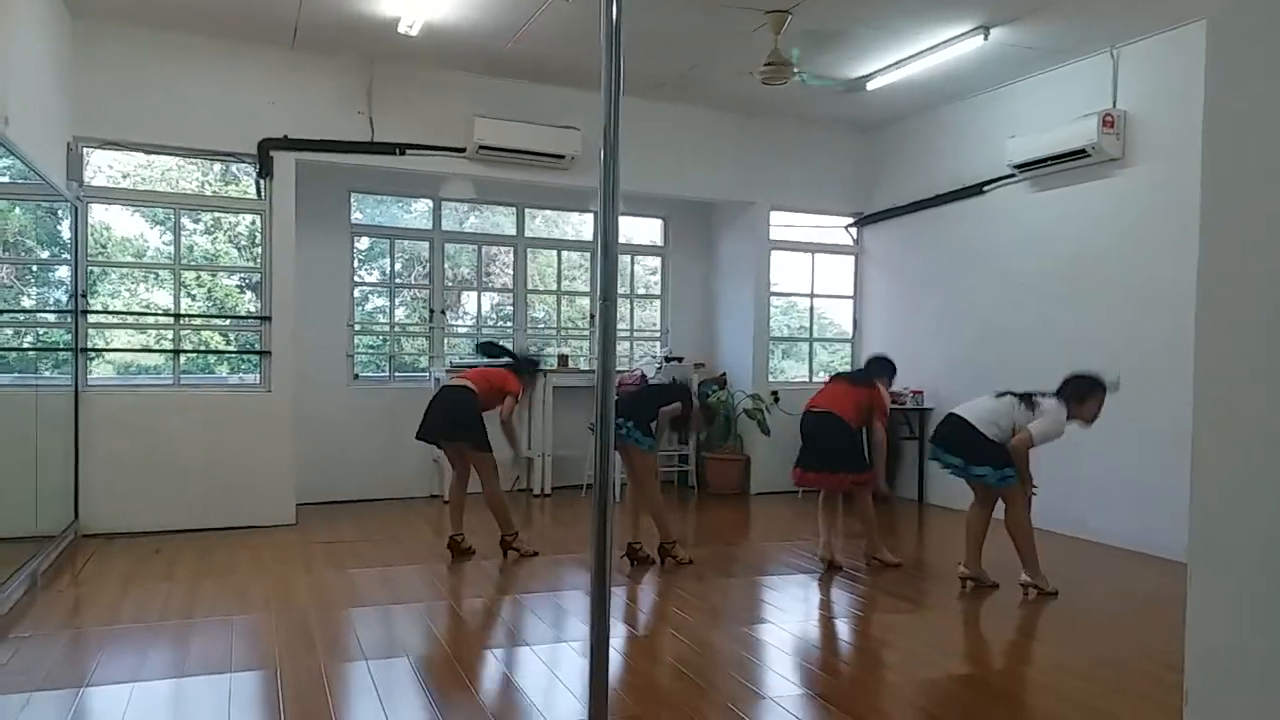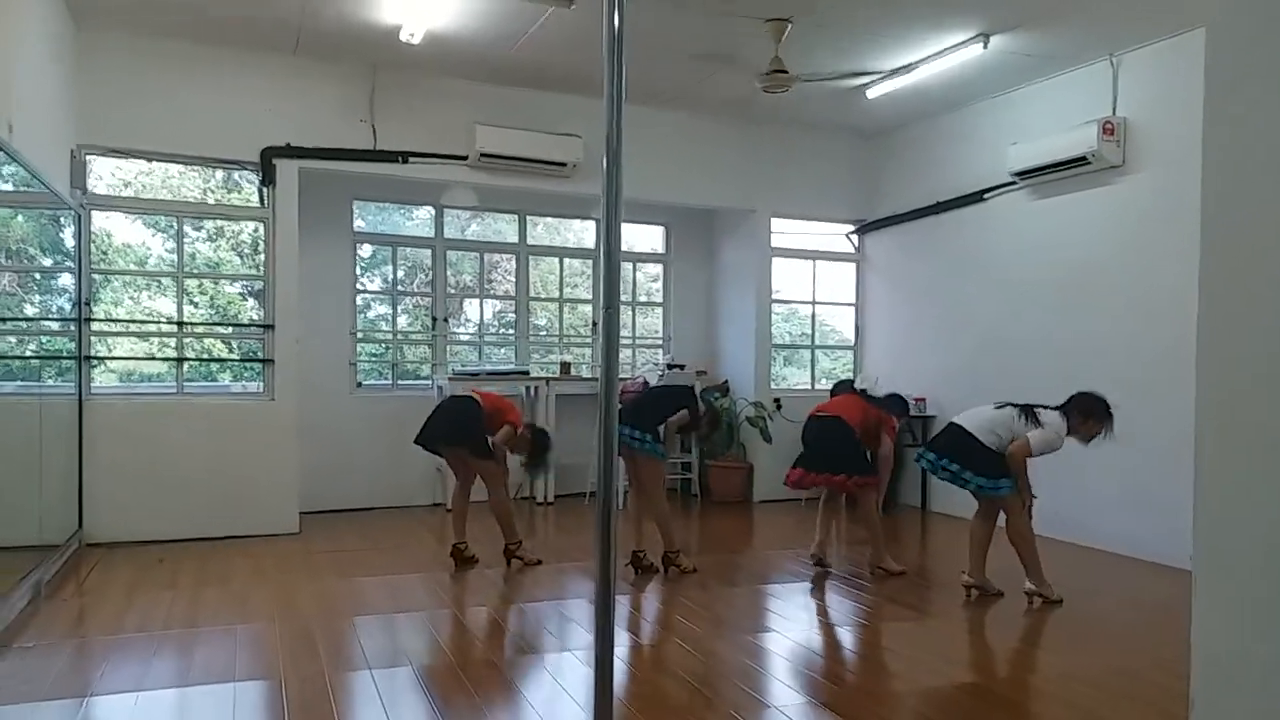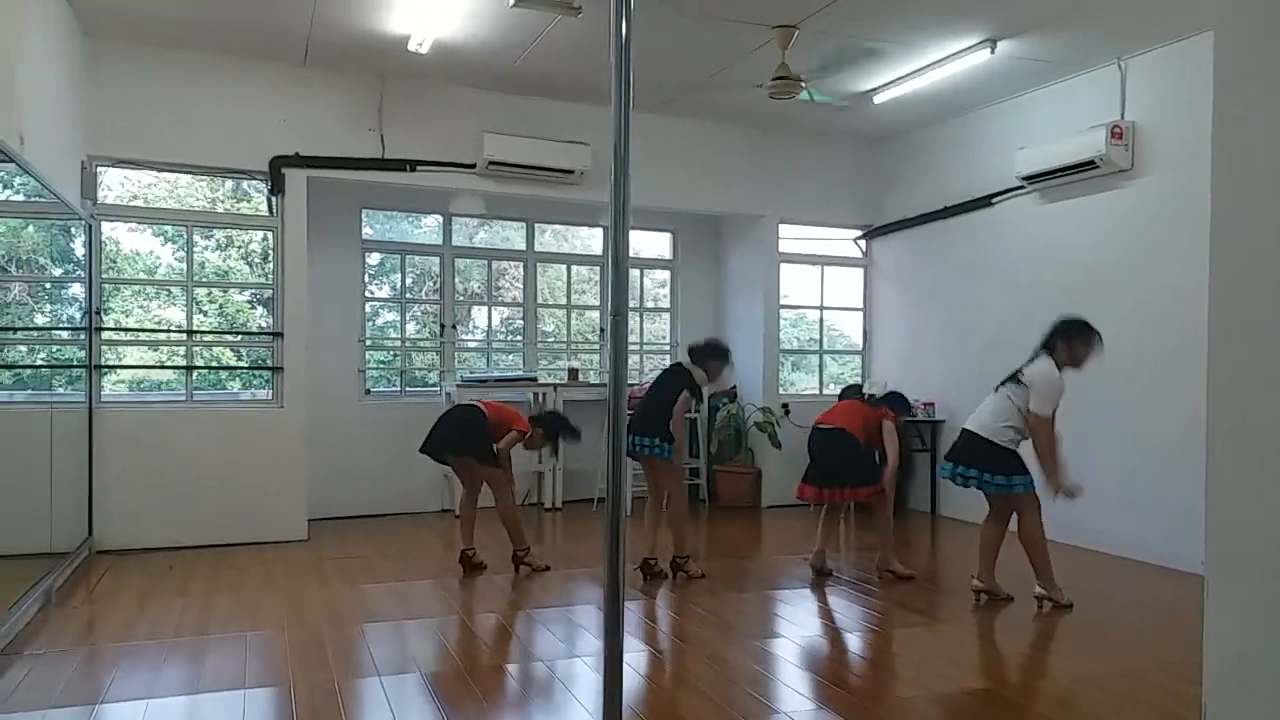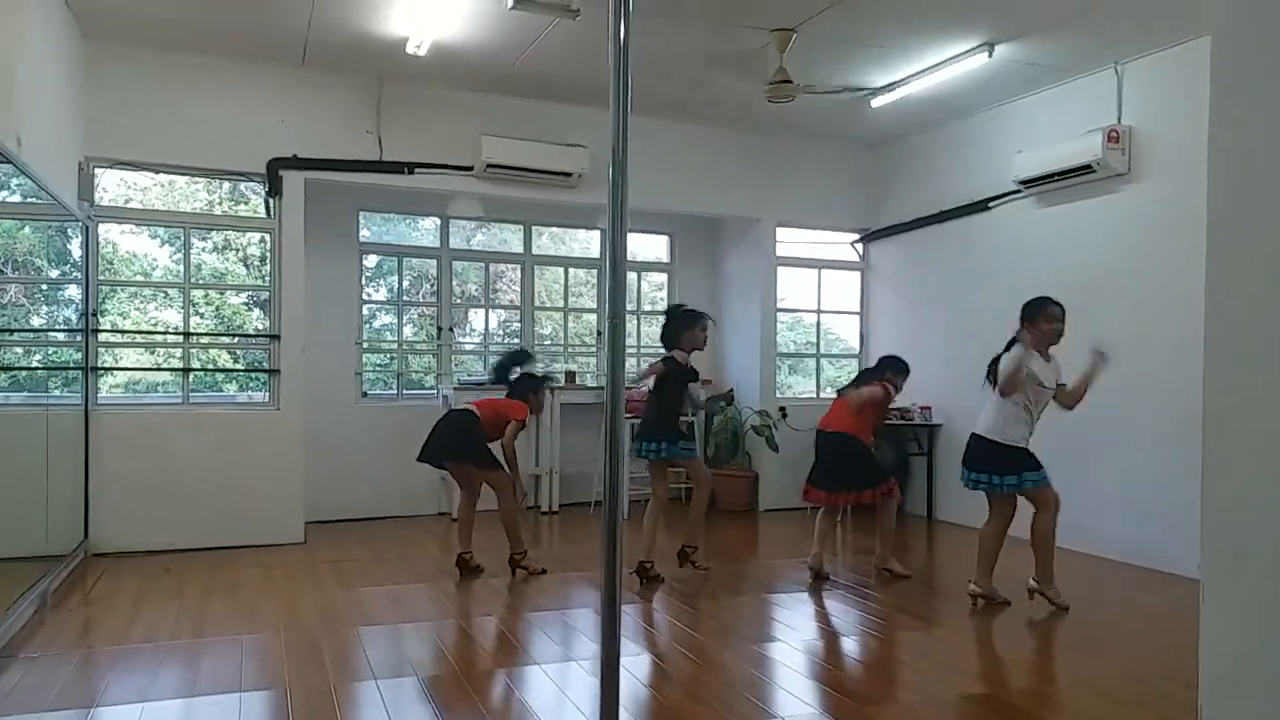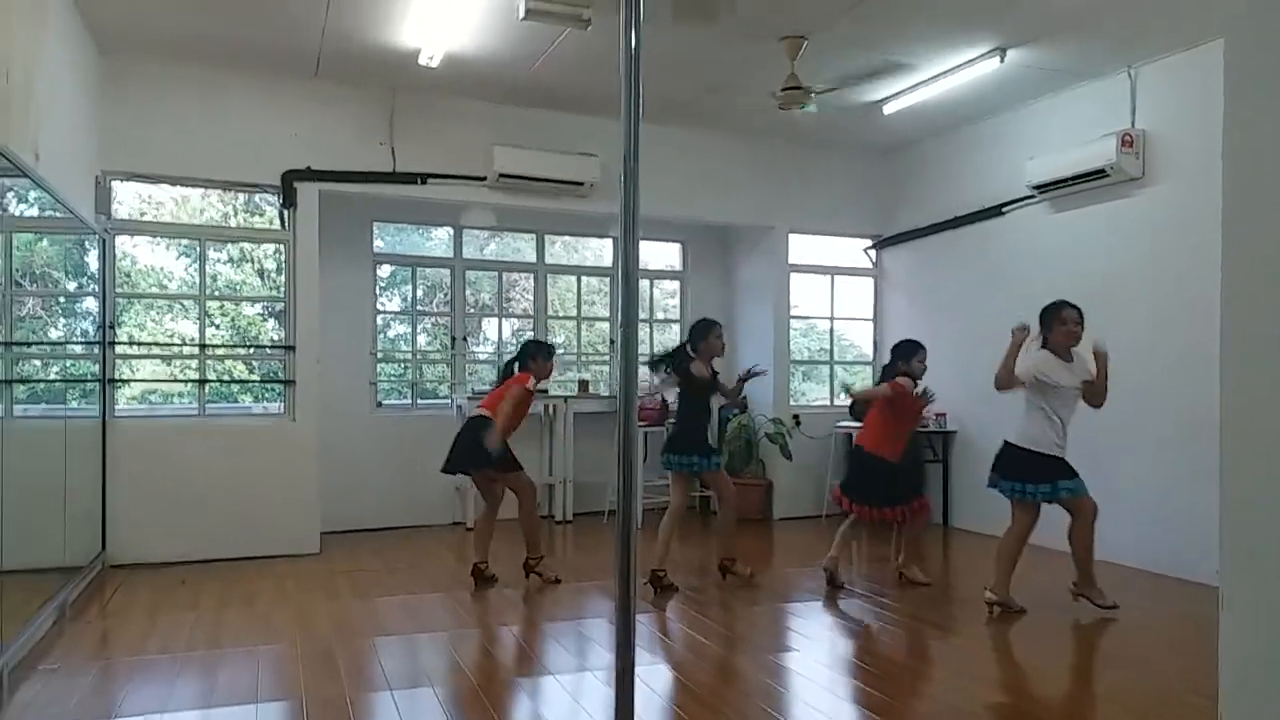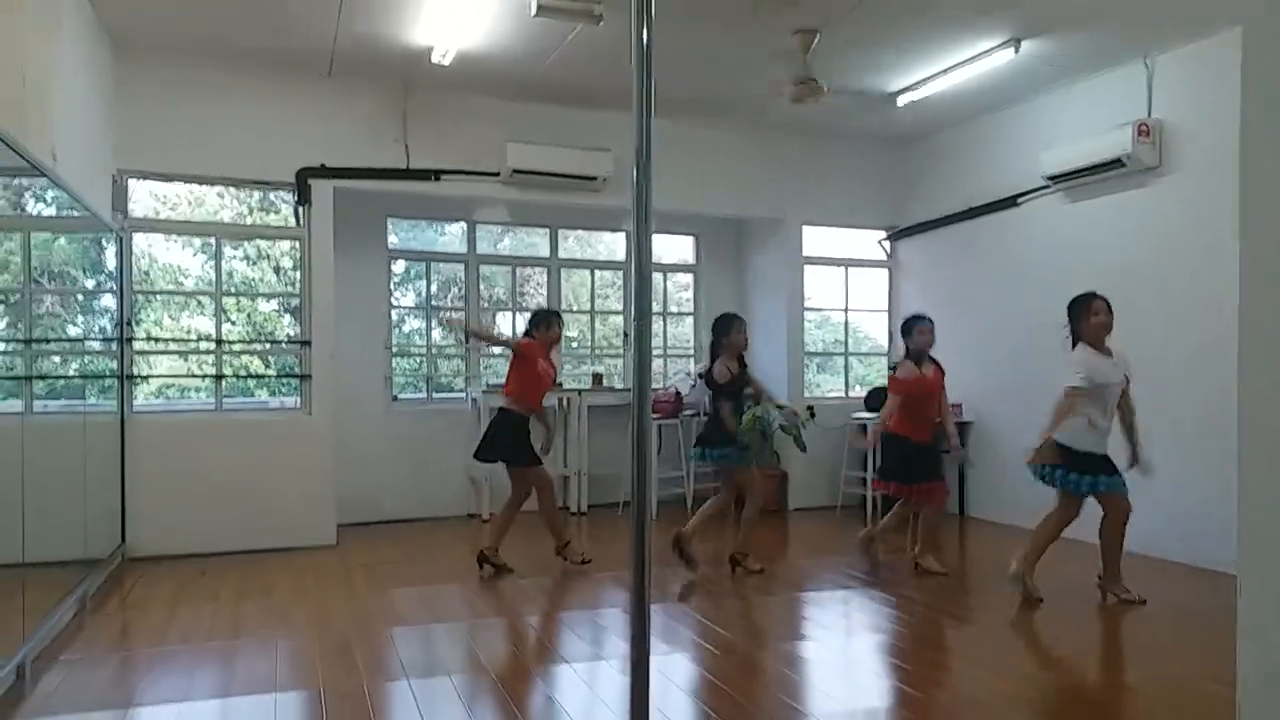
dt=0.2s
person 1, frame 1
left shoulder: (1048, 406)
right shoulder: (1057, 420)
left elbow: (1016, 441)
right elbow: (1018, 445)
left wrist: (1023, 479)
right wrist: (1024, 483)
left hip: (955, 425)
right hip: (972, 435)
left knee: (986, 496)
right knee: (1016, 499)
left ankle: (971, 566)
right ankle: (1032, 573)
person 1, frame 2
left shoulder: (1047, 417)
right shoulder: (1056, 431)
left elbow: (1016, 453)
right elbow: (1015, 454)
left wrist: (1022, 489)
right wrist: (1023, 492)
left hip: (956, 437)
right hip: (971, 446)
left knee: (990, 505)
right knee: (1017, 511)
left ankle: (974, 574)
right ankle: (1037, 582)
person 1, frame 3
left shoulder: (1043, 370)
right shoulder: (1051, 376)
left elbow: (1045, 430)
right elbow: (1038, 429)
left wrist: (1058, 475)
right wrist: (1053, 478)
left hip: (977, 441)
right hip: (989, 446)
left knee: (1000, 508)
right knee: (1029, 509)
left ankle: (983, 579)
right ankle: (1047, 586)
person 1, frame 4
left shoulder: (1051, 363)
right shoulder: (1019, 355)
left elbow: (1068, 402)
right elbow: (1005, 388)
left wrist: (1093, 371)
right wrist: (1023, 352)
left hip: (1008, 447)
right hip: (994, 445)
left knee: (1001, 511)
right knee: (1047, 503)
left ankle: (982, 583)
right ankle: (1042, 579)
person 1, frame 5
left shoulder: (1079, 362)
right shoulder: (1039, 361)
left elbow: (1096, 400)
right elbow: (1004, 383)
left wrist: (1101, 366)
right wrist: (1016, 344)
left hip: (1048, 456)
right hip: (1029, 454)
left knee: (1023, 520)
right knee: (1085, 510)
left ankle: (998, 590)
right ankle: (1085, 584)
person 1, frame 6
left shoulder: (1116, 359)
right shoulder: (1085, 360)
left elbow: (1124, 405)
right elbow: (1069, 402)
left wrist: (1134, 447)
right wrist: (1047, 440)
left hip: (1094, 451)
right hip: (1074, 450)
left knee: (1066, 510)
right knee: (1118, 508)
left ankle: (1023, 568)
right ankle: (1111, 579)
person 2, frame 1
left shoulder: (676, 393)
right shoulder: (688, 404)
right elbow: (664, 413)
right wrist: (654, 450)
left hip: (619, 415)
right hip: (634, 421)
left knee: (635, 482)
right knee: (650, 488)
left ankle: (634, 545)
right ankle: (668, 543)
person 2, frame 2
left shoulder: (679, 395)
right shoulder: (696, 410)
right elbow: (671, 424)
right wrist: (662, 462)
left hip: (625, 422)
right hip: (641, 428)
left knee: (639, 491)
right knee: (655, 494)
left ankle: (639, 554)
right ankle: (672, 553)
person 2, frame 3
left shoulder: (679, 370)
right shoulder: (696, 378)
right elbow: (678, 413)
right wrist: (679, 454)
left hip: (639, 430)
right hip: (654, 432)
left knee: (656, 496)
right knee: (677, 496)
left ankle: (650, 560)
right ankle: (681, 558)
person 2, frame 4
left shoulder: (678, 360)
right shoulder: (679, 360)
right elbow: (654, 369)
left hip: (652, 433)
right hip: (664, 433)
left knee: (658, 496)
right knee: (703, 483)
left ankle: (645, 562)
right ankle: (689, 548)
person 2, frame 5
left shoulder: (706, 370)
right shoulder: (696, 371)
left elbow: (729, 393)
left wrist: (742, 379)
left hip: (682, 445)
right hip: (692, 446)
left knee: (676, 507)
right knee: (727, 497)
left ankle: (658, 571)
right ankle: (728, 560)
person 2, frame 6
left shoulder: (737, 362)
right shoulder: (723, 368)
left elbow: (754, 387)
right elbow: (725, 410)
right wrist: (738, 440)
left hip: (723, 437)
right hip: (721, 439)
left knee: (725, 495)
right knee: (755, 491)
left ankle: (685, 535)
right ankle: (740, 554)
person 3, frame 1
left shoulder: (840, 381)
right shoulder: (879, 394)
right elbow: (878, 438)
right wrist: (880, 479)
left hip: (811, 421)
right hip: (836, 426)
left knee: (830, 487)
right knee: (862, 487)
left ankle: (827, 546)
right ankle: (874, 547)
person 3, frame 2
left shoulder: (861, 403)
right shoulder: (887, 419)
right elbow: (885, 457)
right wrist: (879, 494)
left hip: (813, 427)
right hip: (838, 430)
left knee: (833, 490)
right knee: (867, 491)
left ankle: (819, 547)
right ankle: (879, 555)
person 3, frame 3
left shoulder: (855, 403)
right shoulder: (887, 415)
right elbow: (891, 441)
right wrist: (891, 470)
left hip: (818, 438)
right hip: (842, 440)
left knee: (835, 501)
right knee: (882, 494)
left ankle: (818, 556)
right ankle: (887, 560)
person 3, frame 4
left shoulder: (859, 385)
right shoulder: (884, 389)
right elbow: (865, 394)
right wrist: (857, 399)
left hip: (826, 440)
right hip: (848, 445)
left knee: (831, 505)
right knee: (889, 495)
left ankle: (816, 558)
right ankle: (885, 558)
person 3, frame 5
left shoulder: (897, 385)
right shoulder: (904, 384)
right elbow: (875, 394)
left wrist: (919, 407)
right wrist: (858, 395)
left hip: (870, 457)
right hip: (879, 462)
left knee: (859, 516)
right knee: (919, 510)
left ankle: (833, 561)
right ankle: (908, 564)
person 3, frame 6
left shoulder: (935, 369)
right shoulder: (907, 371)
left elbow: (942, 407)
right elbow: (893, 405)
left wrist: (952, 436)
right wrist: (876, 431)
left hip: (923, 441)
right hip: (904, 442)
left knee: (916, 499)
right knee: (935, 496)
left ankle: (874, 532)
right ankle: (923, 554)
person 4, frame 1
left shoulder: (494, 376)
right shoulder: (513, 383)
right elbow: (505, 418)
right wrist: (516, 447)
left hip: (440, 403)
right hip: (461, 405)
left knee: (461, 472)
right knee: (489, 476)
left ankle: (457, 538)
right ankle: (510, 537)
person 4, frame 2
left shoulder: (503, 411)
right shoulder: (515, 419)
right elbow: (497, 442)
right wrist: (502, 472)
left hip: (443, 415)
right hip: (463, 417)
left knee: (464, 480)
right knee: (495, 482)
left ankle: (460, 546)
right ankle: (513, 545)
person 4, frame 3
left shoulder: (511, 418)
right shoulder: (525, 426)
right elbow: (502, 447)
right wrist: (508, 482)
left hip: (449, 426)
right hip: (469, 428)
left knee: (472, 487)
right knee: (502, 490)
left ankle: (468, 553)
right ankle: (522, 552)
person 4, frame 4
left shoulder: (503, 406)
right shoulder: (521, 409)
right elbow: (507, 443)
right wrist: (518, 482)
left hip: (445, 430)
right hip: (464, 430)
left knee: (470, 492)
right knee: (505, 489)
left ankle: (465, 556)
right ankle: (518, 554)
person 4, frame 5
left shoulder: (519, 383)
right shoulder: (527, 381)
right elbow: (508, 403)
right wrist: (496, 432)
left hip: (473, 437)
right hip: (483, 434)
left knee: (492, 503)
right knee: (527, 491)
left ankle: (480, 566)
right ankle: (534, 560)
person 4, frame 6
left shoulder: (549, 365)
right shoulder: (527, 349)
right elbow: (495, 340)
left wrist: (549, 427)
right wrist: (466, 329)
left hip: (517, 427)
right hip: (509, 425)
left knee: (522, 492)
right knee: (545, 487)
left ankle: (491, 550)
right ankle: (563, 545)
